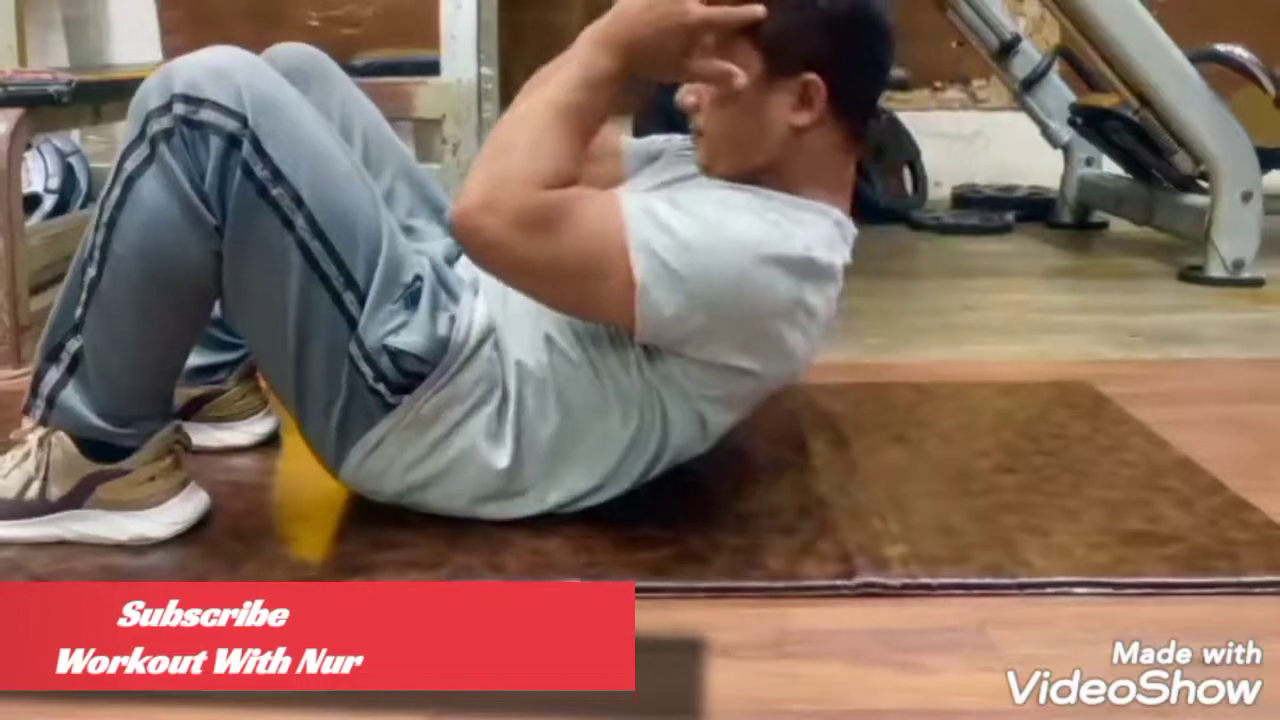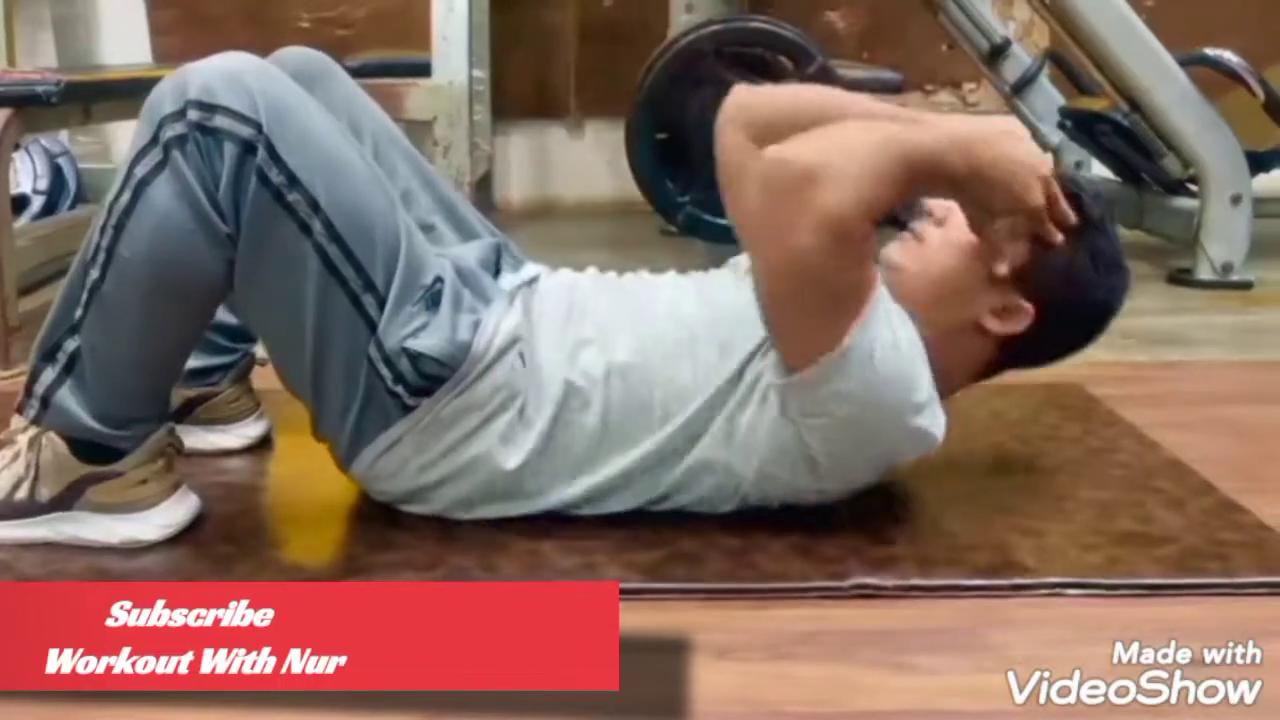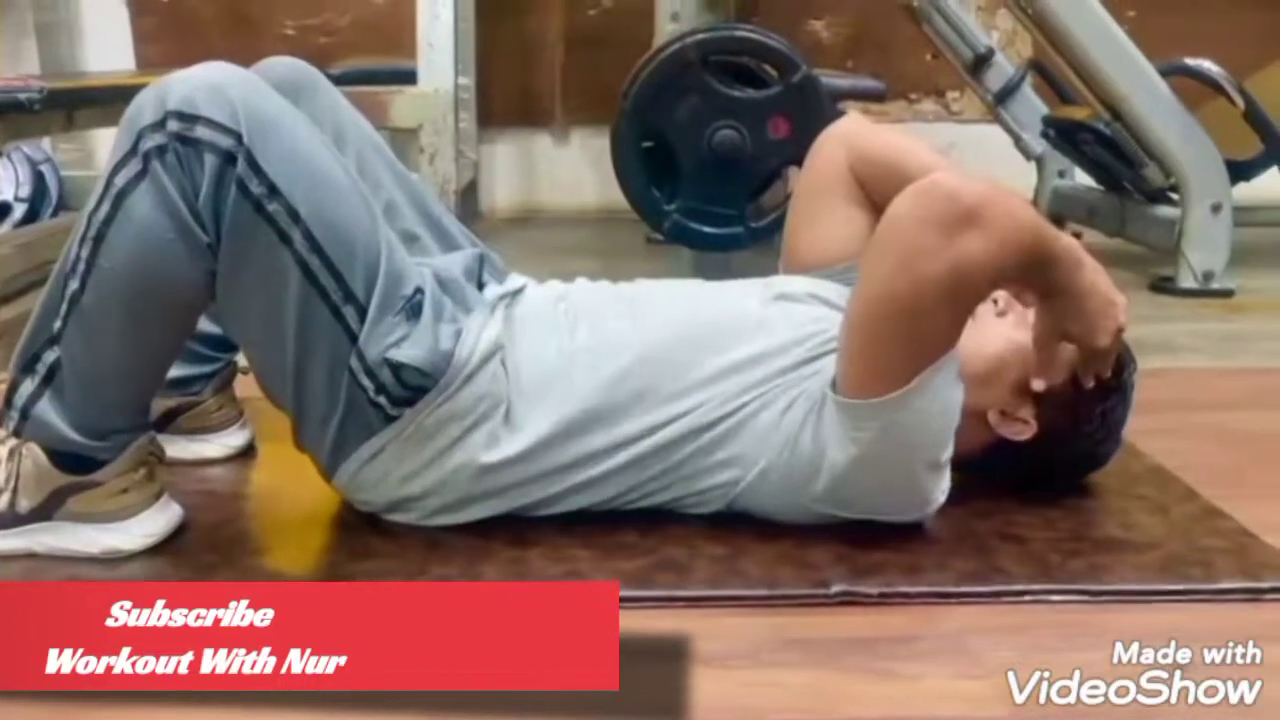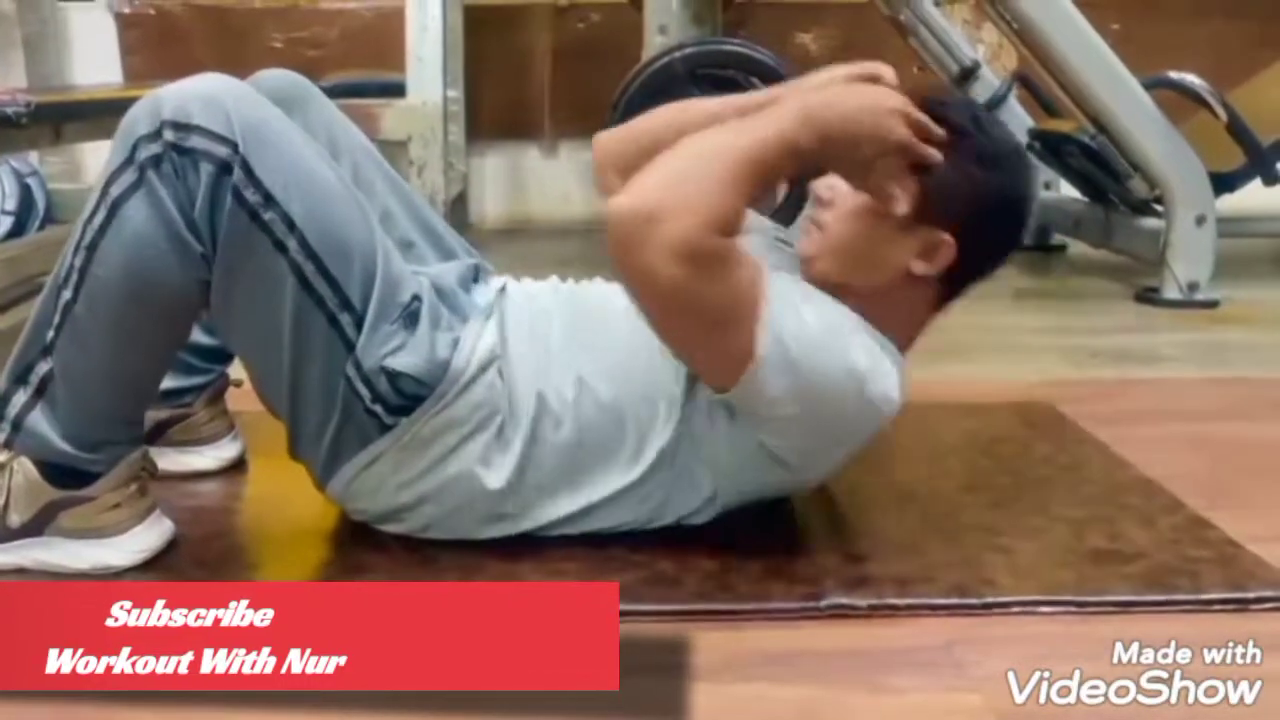
dt=0.5s
person 1, frame 1
left shoulder: (759, 258)
right shoulder: (753, 183)
left elbow: (494, 215)
right elbow: (547, 151)
left hip: (416, 408)
right hip: (455, 315)
left knee: (204, 103)
right knee: (287, 74)
left ankle: (97, 457)
right ankle: (206, 377)
person 1, frame 2
left shoulder: (880, 402)
right shoulder: (869, 305)
left elbow: (800, 181)
right elbow: (747, 114)
left wrist: (964, 153)
right wrist: (950, 146)
left hip: (441, 401)
right hip: (500, 308)
left knee: (218, 109)
right knee: (291, 77)
right ankle: (200, 379)
person 1, frame 3
left shoulder: (886, 457)
right shoulder: (849, 322)
left elbow: (953, 222)
right elbow: (846, 148)
left wrist: (1063, 272)
right wrist: (1048, 250)
left hip: (423, 408)
right hip: (484, 320)
left knee: (196, 122)
right knee: (276, 90)
right ankle: (185, 389)
person 1, frame 4
left shoulder: (841, 373)
right shoulder: (814, 287)
left elbow: (643, 232)
right elbow: (620, 162)
left wrist: (793, 121)
right wrist: (800, 106)
left hip: (420, 421)
right hip: (480, 328)
left knee: (193, 126)
right knee: (270, 95)
right ankle: (175, 397)
